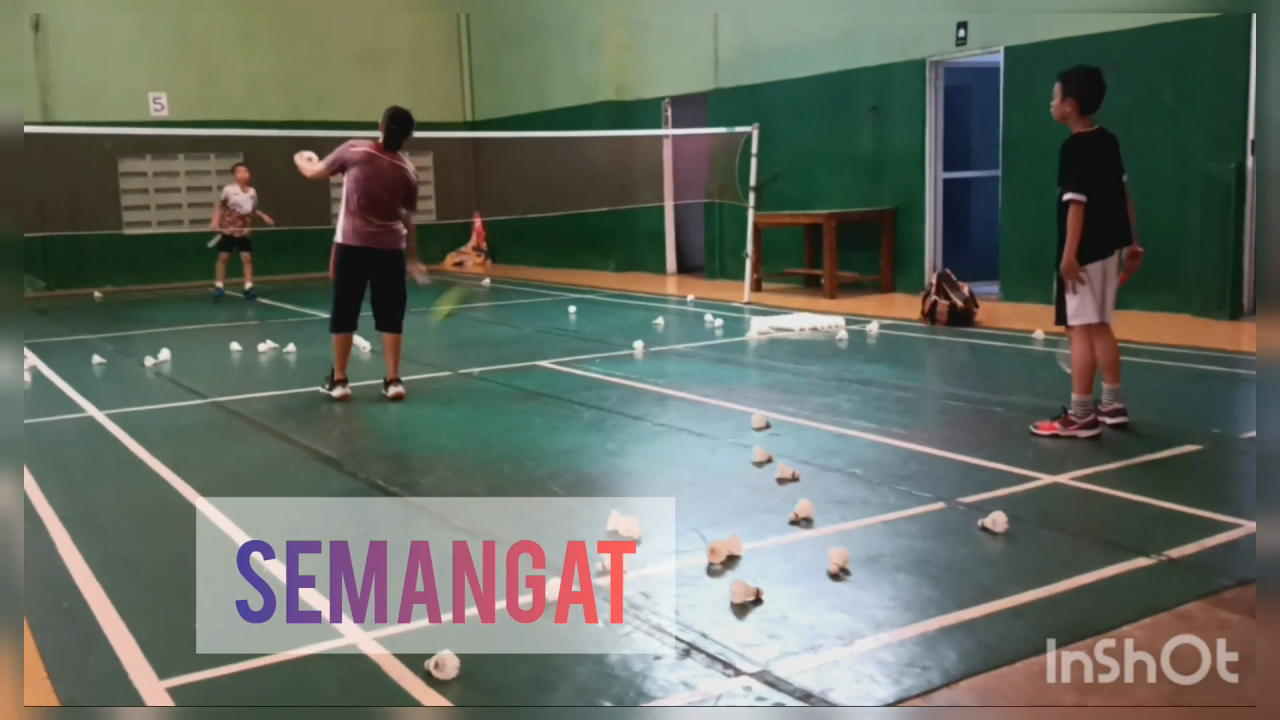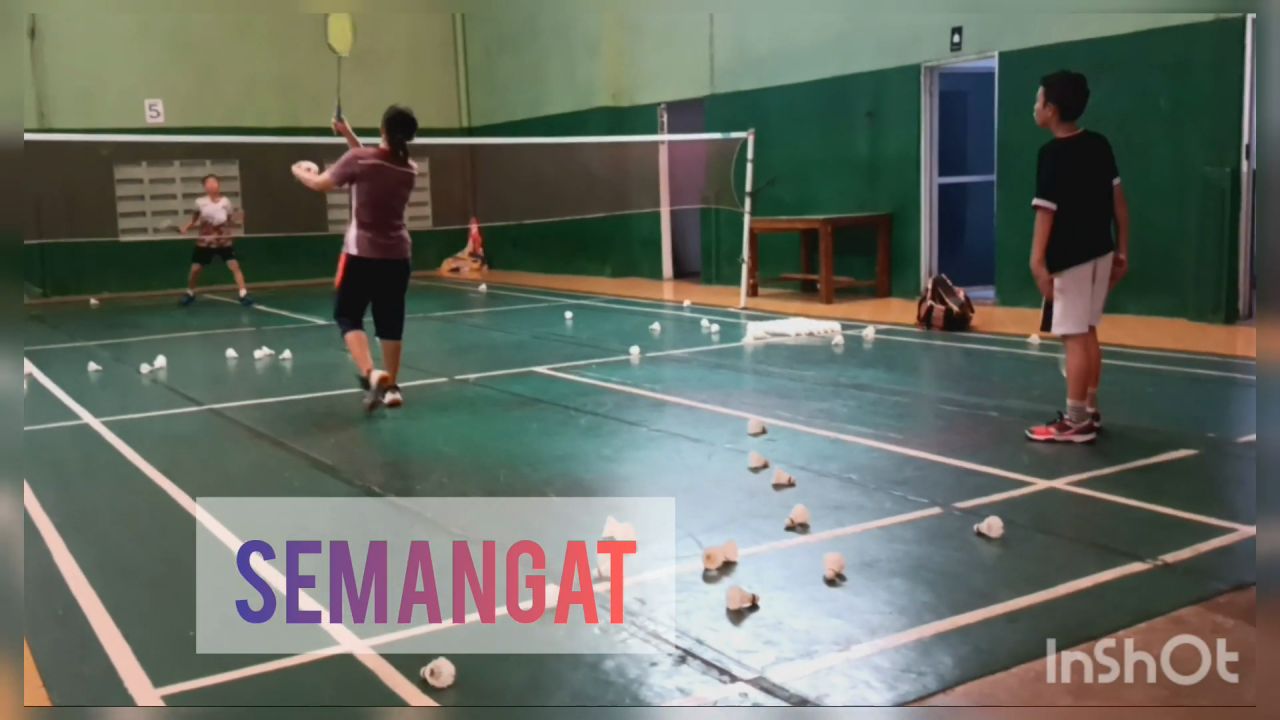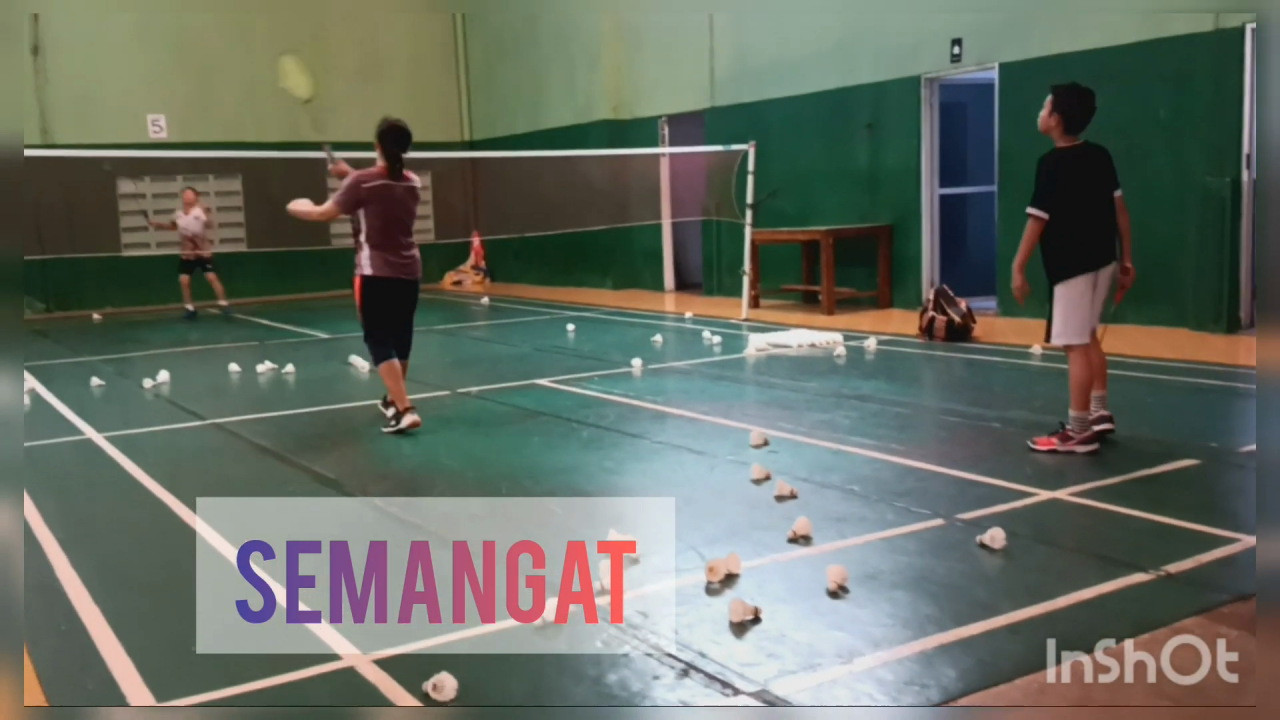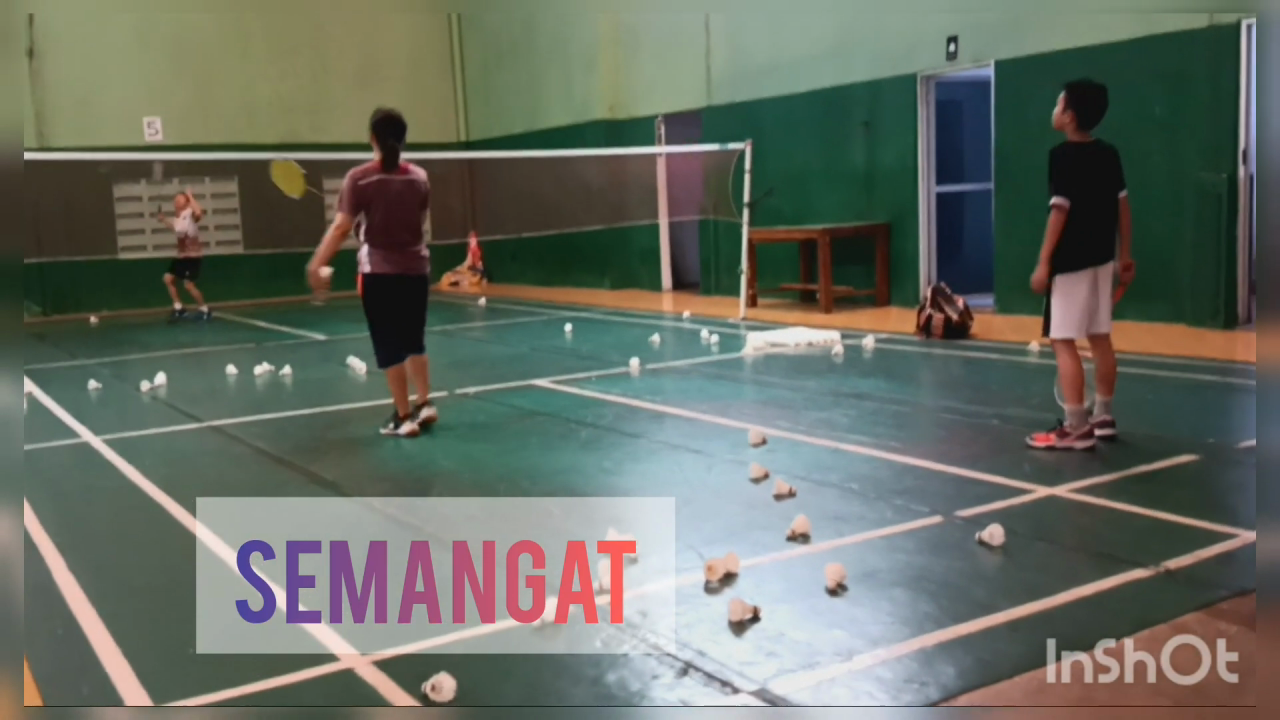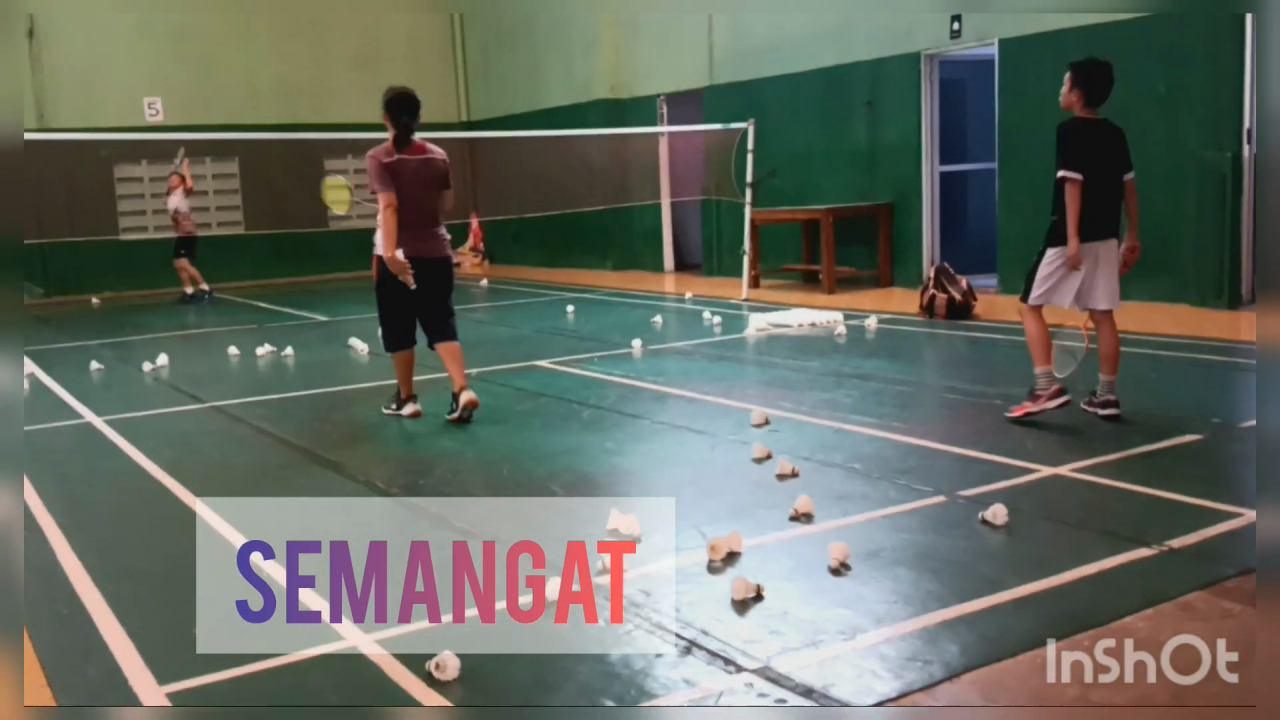
dt=0.3s
person 1, frame 1
left shoulder: (1074, 148)
right shoulder: (1108, 141)
left elbow: (1076, 204)
right elbow: (1124, 193)
left wrist: (1068, 255)
right wrist: (1132, 242)
left hip: (1085, 253)
right hip: (1109, 247)
left knee: (1079, 329)
right knee: (1100, 326)
left ankle: (1081, 416)
right ankle: (1112, 404)
person 1, frame 2
left shoulder: (1052, 153)
right shoulder: (1099, 144)
left elbow: (1046, 211)
right elbow: (1118, 199)
left wrist: (1037, 261)
right wrist: (1121, 249)
left hip: (1071, 257)
right hip: (1100, 251)
left knee: (1073, 337)
right knee: (1087, 331)
left ankle: (1076, 421)
right ankle: (1089, 409)
person 1, frame 3
left shoulder: (1051, 163)
right shoulder: (1100, 156)
left elbow: (1037, 220)
right elbow: (1120, 208)
left wrist: (1018, 268)
right wrist: (1126, 258)
left hip: (1070, 266)
right hip: (1102, 260)
left knee: (1075, 346)
right knee: (1088, 338)
left ankle: (1079, 431)
right ankle: (1100, 411)
person 1, frame 4
left shoulder: (1063, 154)
right shoulder: (1109, 154)
left elbow: (1060, 210)
right elbow: (1122, 207)
left wrist: (1043, 262)
right wrist: (1124, 255)
left hip: (1072, 262)
right hip: (1101, 258)
left knee: (1064, 342)
right knee: (1099, 338)
left ankle: (1076, 427)
right ankle: (1103, 417)
person 1, frame 5
left shoulder: (1069, 130)
right shoulder: (1115, 134)
left elbow: (1073, 184)
right elbow: (1129, 190)
left wrist: (1072, 236)
right wrist: (1131, 238)
left hip: (1069, 238)
right hip: (1105, 237)
left knee: (1030, 307)
right knee: (1102, 315)
left ankle: (1047, 386)
right ankle: (1106, 396)
person 2, frame 1
left shoulder: (355, 149)
right shoulder: (408, 172)
left elbow: (314, 172)
right elbow: (407, 221)
left wrist: (301, 159)
right wrist: (413, 258)
left hip: (352, 244)
right hip: (391, 247)
left knee: (344, 315)
right knee: (390, 315)
left ankle: (338, 381)
right ankle: (393, 381)
person 2, frame 2
left shoulder: (359, 159)
right shoulder: (409, 170)
left elbow: (320, 183)
left wrist: (300, 170)
right wrist: (350, 136)
left hip: (362, 253)
right hip: (398, 255)
left knee: (348, 316)
right knee: (391, 321)
left ankle: (371, 374)
right ankle: (391, 387)
person 2, frame 3
left shoulder: (363, 182)
right shoulder: (413, 183)
left elbow: (325, 213)
left wrist: (297, 208)
left hip: (376, 274)
right hip: (409, 273)
left knee: (380, 342)
right knee: (400, 340)
left ankle: (405, 411)
right ankle: (395, 400)
person 2, frame 4
left shoulder: (359, 178)
right shoulder: (419, 177)
left elbow: (341, 227)
left wrist: (317, 264)
left hip: (378, 271)
right hip: (416, 269)
left knee: (389, 344)
right knee: (414, 340)
left ankle: (404, 417)
right ankle: (424, 403)
person 2, frame 5
left shoulder: (379, 158)
right shoulder: (437, 156)
left elbow: (388, 206)
right elbow: (445, 205)
left wrist: (389, 250)
left hip: (399, 255)
right hip: (435, 251)
left knee: (398, 328)
right knee: (441, 322)
left ankle: (406, 399)
right ankle: (462, 391)
